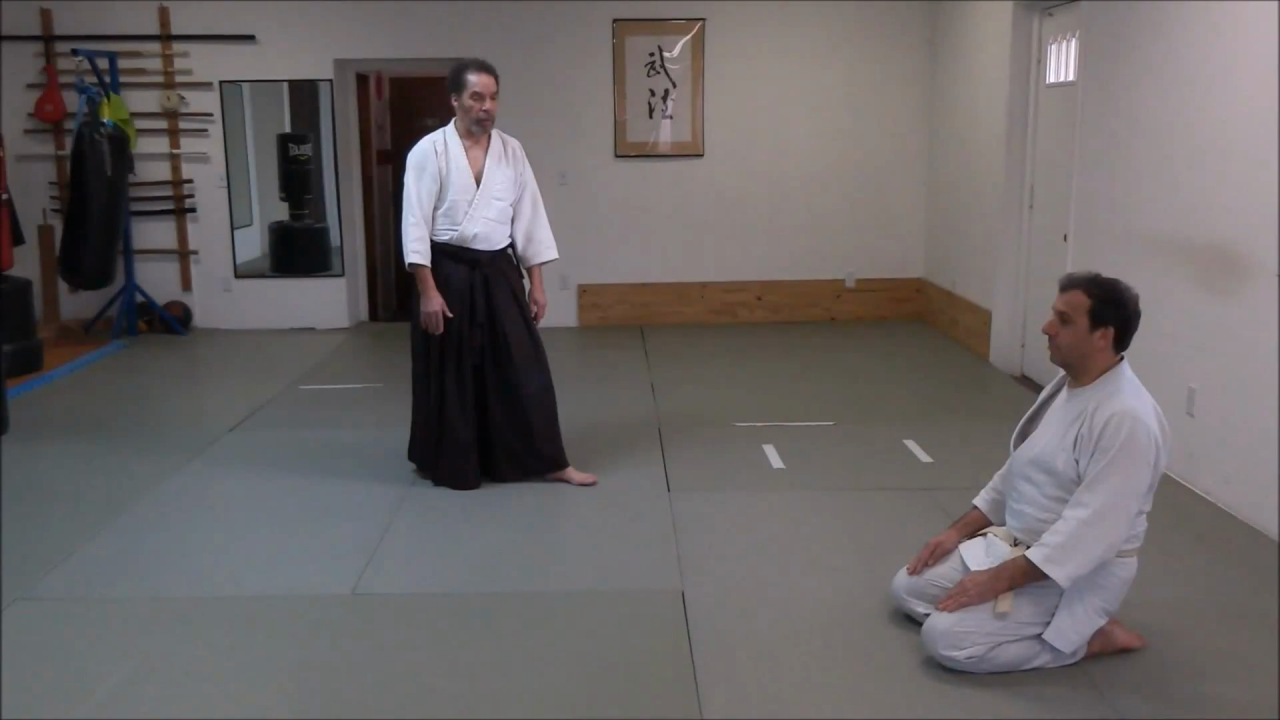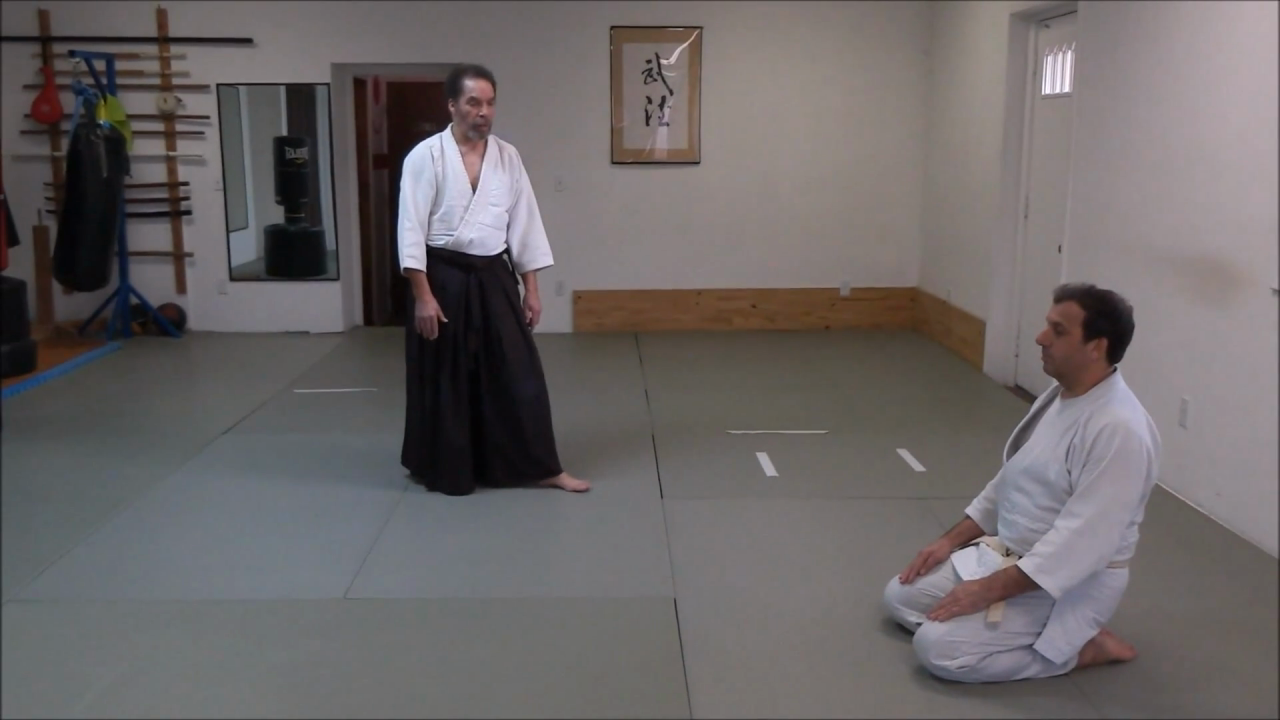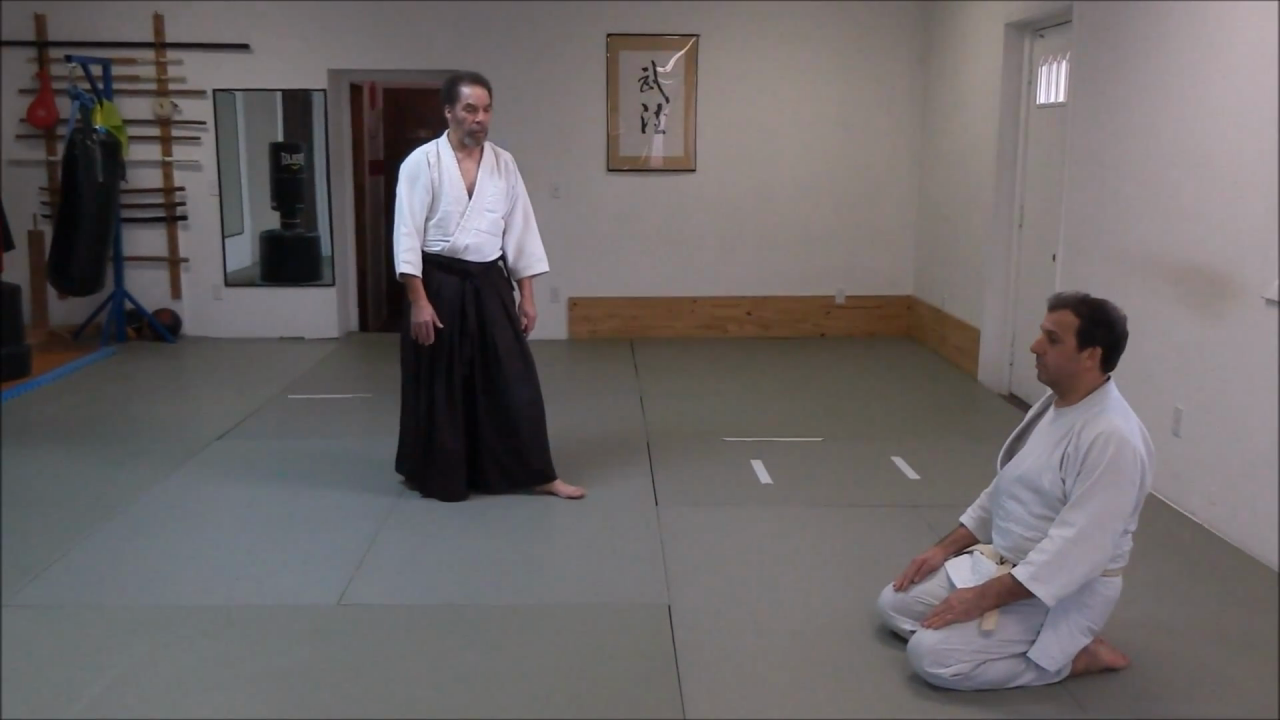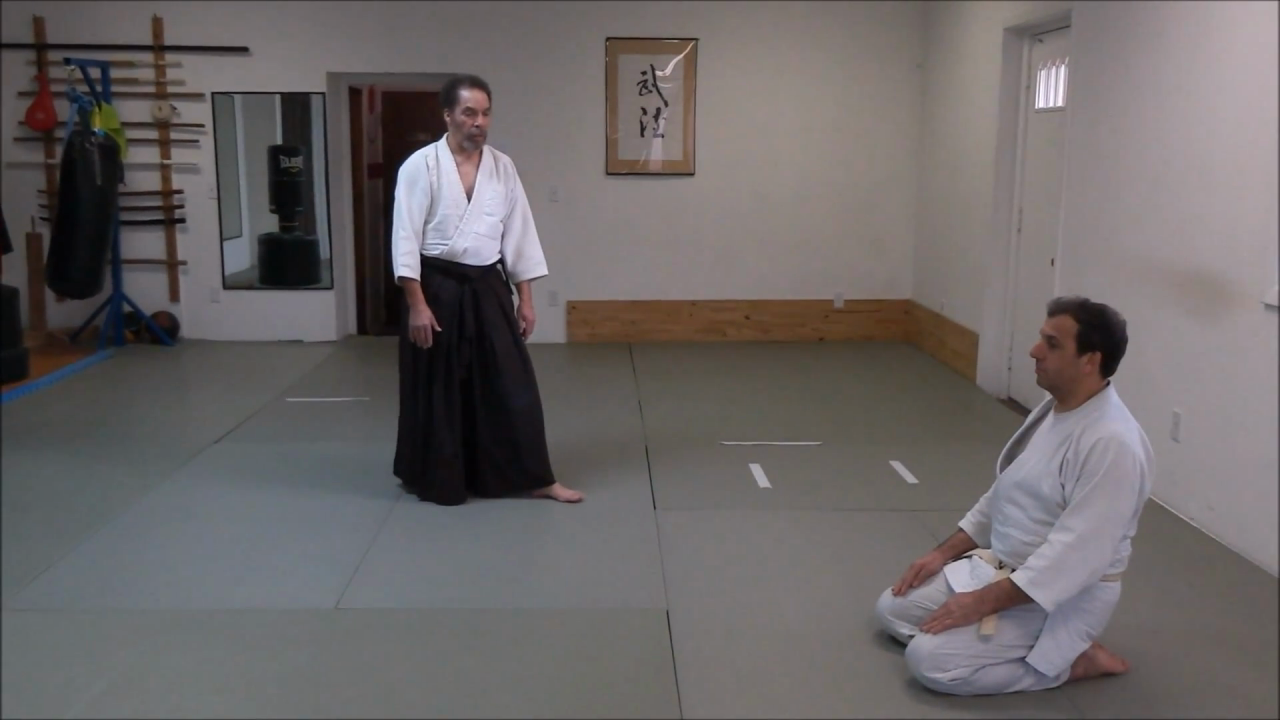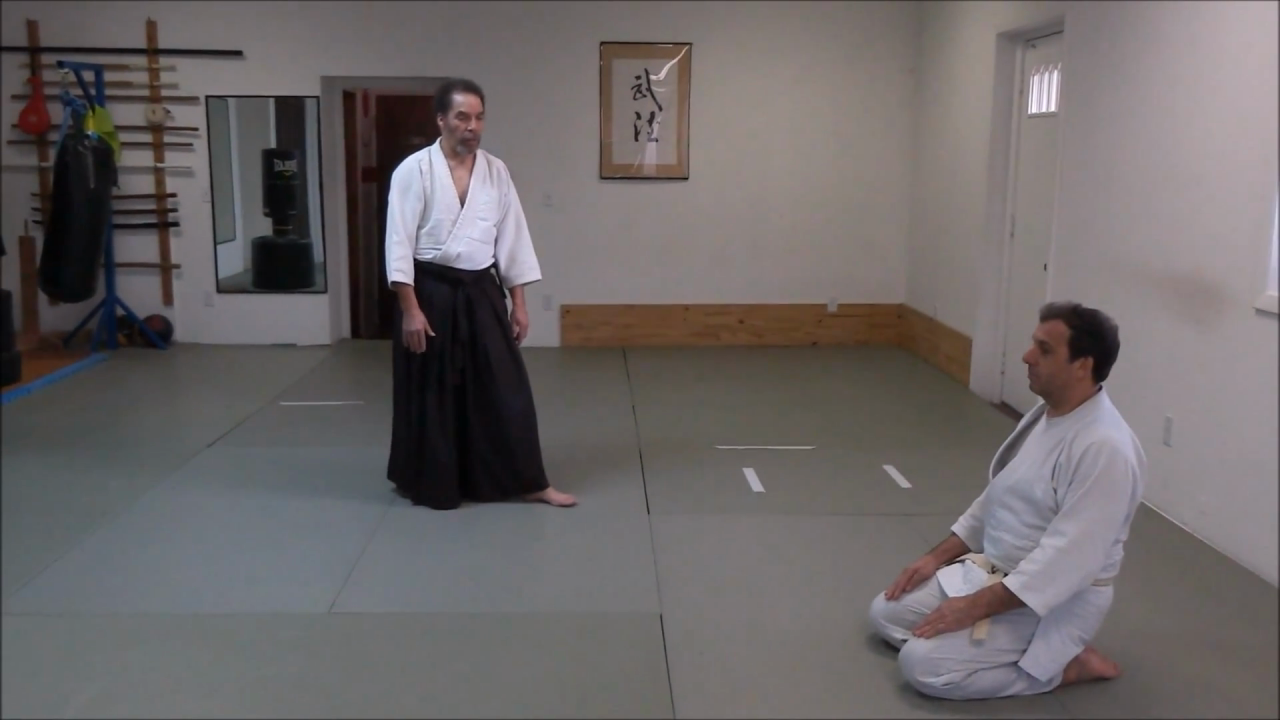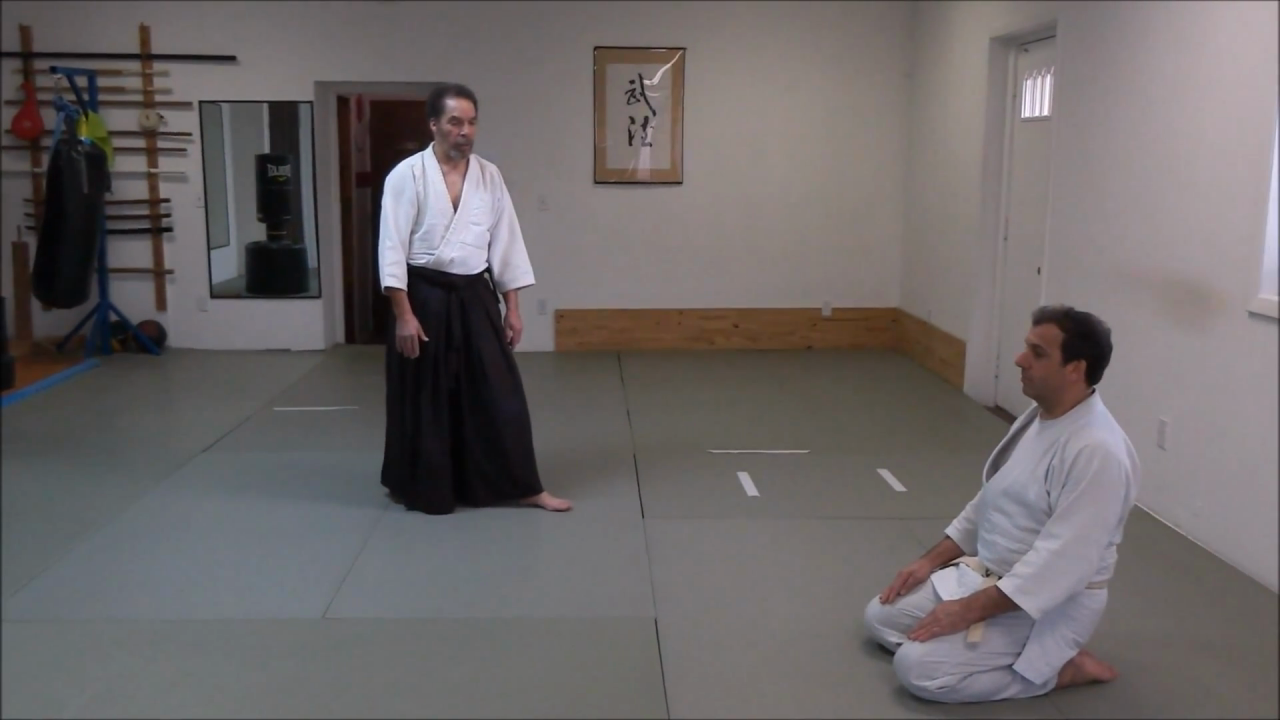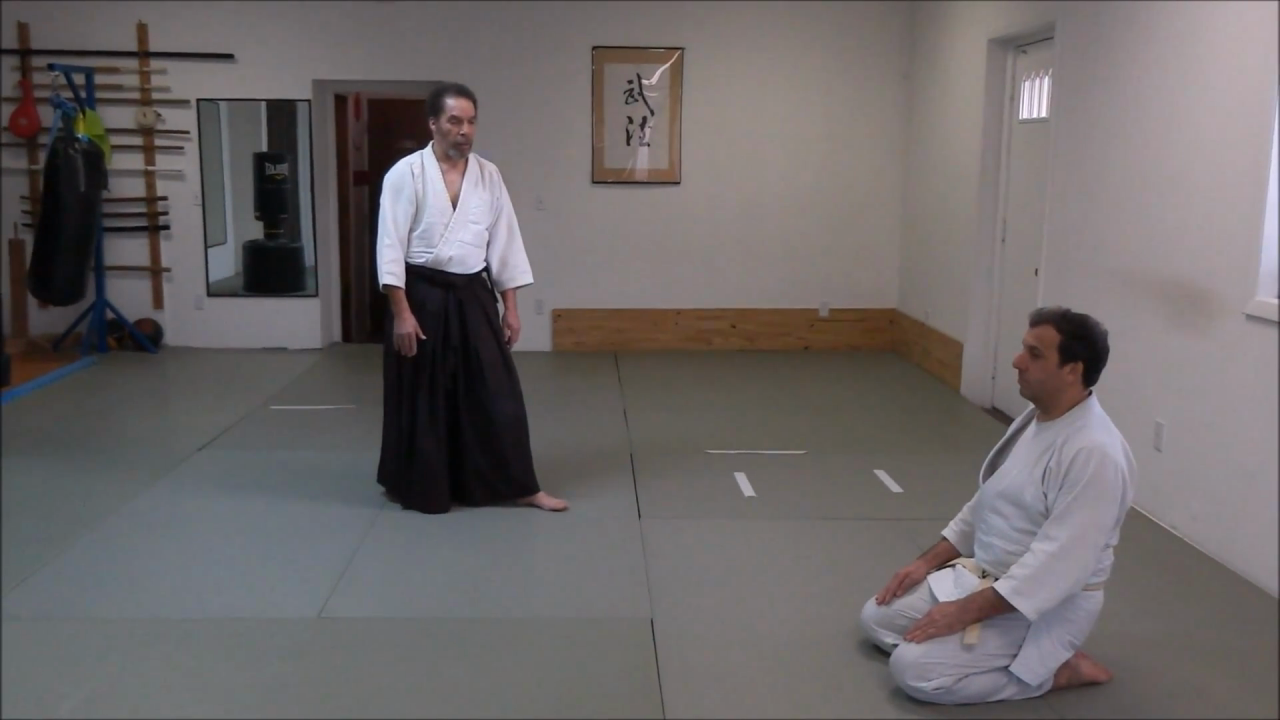
dt=0.7s
person 1, frame 1
left shoulder: (510, 150)
right shoulder: (429, 151)
left elbow: (528, 217)
right elbow: (416, 223)
left wrist: (536, 282)
right wrist: (428, 291)
left hip: (498, 273)
right hip: (448, 274)
left knee: (525, 370)
right knee: (448, 377)
left ankle: (549, 461)
right ankle: (449, 463)
person 1, frame 2
left shoulder: (507, 156)
right shoulder: (426, 156)
left elbow: (524, 223)
right elbow: (411, 228)
left wrist: (530, 288)
right wrist: (423, 295)
left hip: (494, 279)
right hip: (443, 280)
left knee: (519, 375)
right knee: (443, 381)
left ankle: (543, 468)
right ankle: (443, 468)
person 1, frame 3
left shoulder: (503, 163)
right shoulder: (422, 162)
left elbow: (519, 230)
right elbow: (407, 234)
left wrist: (526, 294)
right wrist: (418, 301)
left hip: (489, 286)
right hip: (439, 286)
left knee: (514, 382)
right knee: (438, 388)
left ankle: (538, 474)
right ankle: (437, 474)
person 1, frame 4
left shoulder: (502, 166)
right shoulder: (421, 165)
left elbow: (518, 233)
right elbow: (406, 238)
left wrist: (525, 298)
right wrist: (417, 304)
left hip: (488, 289)
right hip: (437, 290)
left knee: (512, 385)
right knee: (437, 391)
left ankle: (537, 478)
right ankle: (436, 478)
person 1, frame 5
left shoulder: (495, 171)
right shoulder: (415, 170)
left elbow: (512, 238)
right elbow: (400, 242)
left wrist: (518, 302)
right wrist: (410, 309)
left hip: (481, 294)
right hip: (431, 294)
left knee: (506, 390)
right knee: (429, 395)
left ankle: (530, 482)
right ankle: (429, 482)
person 1, frame 6
left shoulder: (489, 175)
right shoulder: (407, 175)
left elbow: (505, 242)
right elbow: (392, 247)
left wrist: (512, 308)
right wrist: (403, 315)
left hip: (475, 299)
right hip: (424, 299)
left knee: (500, 395)
right knee: (424, 401)
left ankle: (525, 487)
right ankle: (423, 488)
person 1, frame 7
left shoulder: (488, 175)
right shoulder: (406, 174)
left elbow: (504, 242)
right elbow: (391, 245)
left wrist: (510, 307)
right wrist: (401, 313)
left hip: (473, 298)
right hip: (423, 297)
left knee: (497, 394)
right knee: (421, 400)
left ankle: (521, 487)
right ankle: (419, 486)
person 2, frame 1
left shoulder: (1126, 418)
right shoulder: (1066, 384)
left elbow: (1091, 530)
right elbow: (1018, 470)
left wrist: (998, 580)
right wrist: (958, 530)
left hip: (1076, 571)
left knee: (947, 639)
right knee: (909, 588)
left ankle: (1090, 635)
person 2, frame 2
left shoulder: (1118, 430)
right shoulder: (1059, 395)
left elbow: (1082, 541)
right elbow: (1010, 480)
left wrist: (989, 590)
right wrist: (951, 540)
left hip: (1068, 583)
left knee: (939, 648)
right knee: (902, 597)
left ankle: (1083, 646)
right ankle: (1066, 635)
person 2, frame 3
left shoulder: (1111, 438)
right shoulder: (1053, 404)
left elbow: (1076, 549)
right elbow: (1004, 489)
left wrist: (984, 598)
right wrist: (945, 548)
left hip: (1061, 590)
left knee: (932, 655)
right knee: (896, 604)
left ankle: (1076, 654)
right ankle: (1057, 642)
person 2, frame 4
left shoulder: (1111, 443)
right shoulder: (1053, 409)
left elbow: (1075, 555)
right elbow: (1004, 493)
left wrist: (982, 603)
right wrist: (944, 552)
left hip: (1059, 596)
left knee: (931, 659)
right knee: (894, 609)
left ankle: (1074, 659)
person 2, frame 5
left shoulder: (1103, 448)
right shoulder: (1045, 414)
left elbow: (1068, 559)
right elbow: (997, 497)
left wrist: (975, 607)
right wrist: (937, 556)
left hip: (1053, 599)
left knee: (924, 665)
right knee: (887, 613)
left ankle: (1066, 663)
person 2, frame 6
left shoulder: (1096, 451)
right shoulder: (1038, 417)
left elbow: (1062, 562)
right elbow: (990, 501)
left wrist: (969, 611)
right wrist: (931, 561)
left hip: (1048, 603)
left knee: (919, 667)
right knee: (882, 617)
left ankle: (1061, 666)
right ankle: (1042, 655)
person 2, frame 7
left shoulder: (1094, 453)
right shoulder: (1035, 419)
left elbow: (1059, 565)
right elbow: (987, 502)
left wrist: (966, 612)
right wrist: (928, 561)
left hip: (1044, 604)
left knee: (915, 669)
right knee: (879, 618)
left ankle: (1058, 667)
